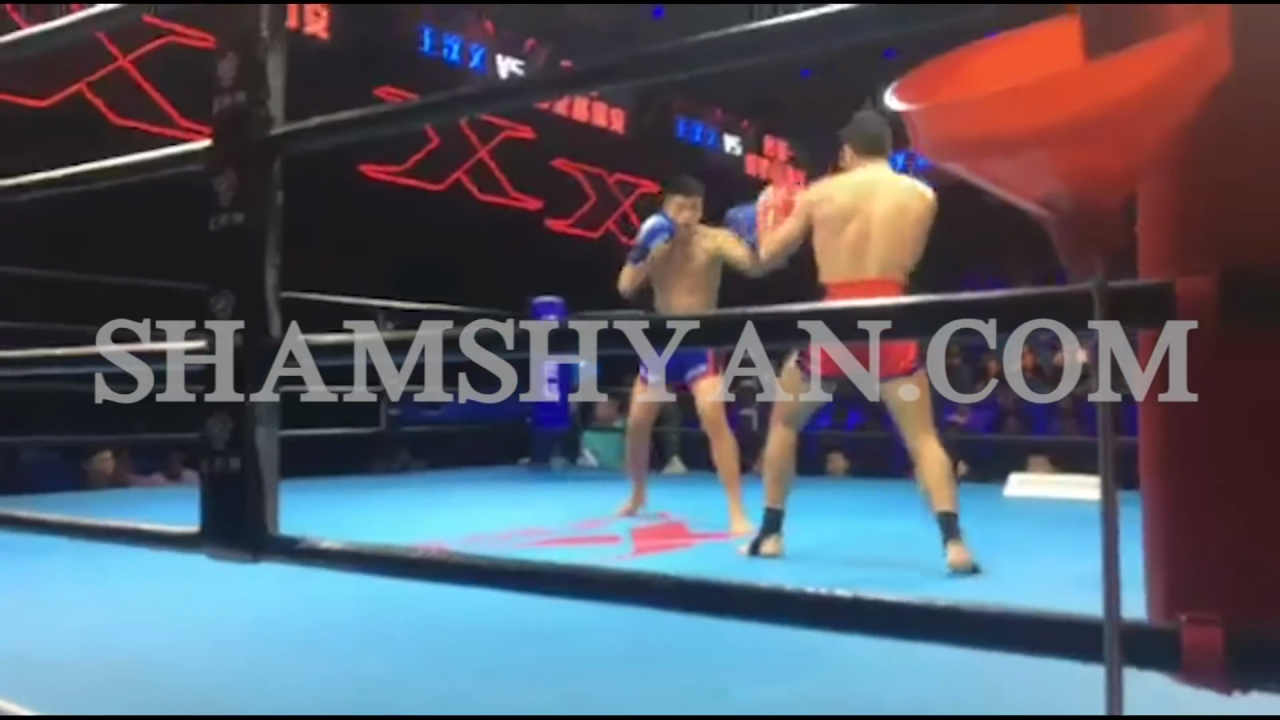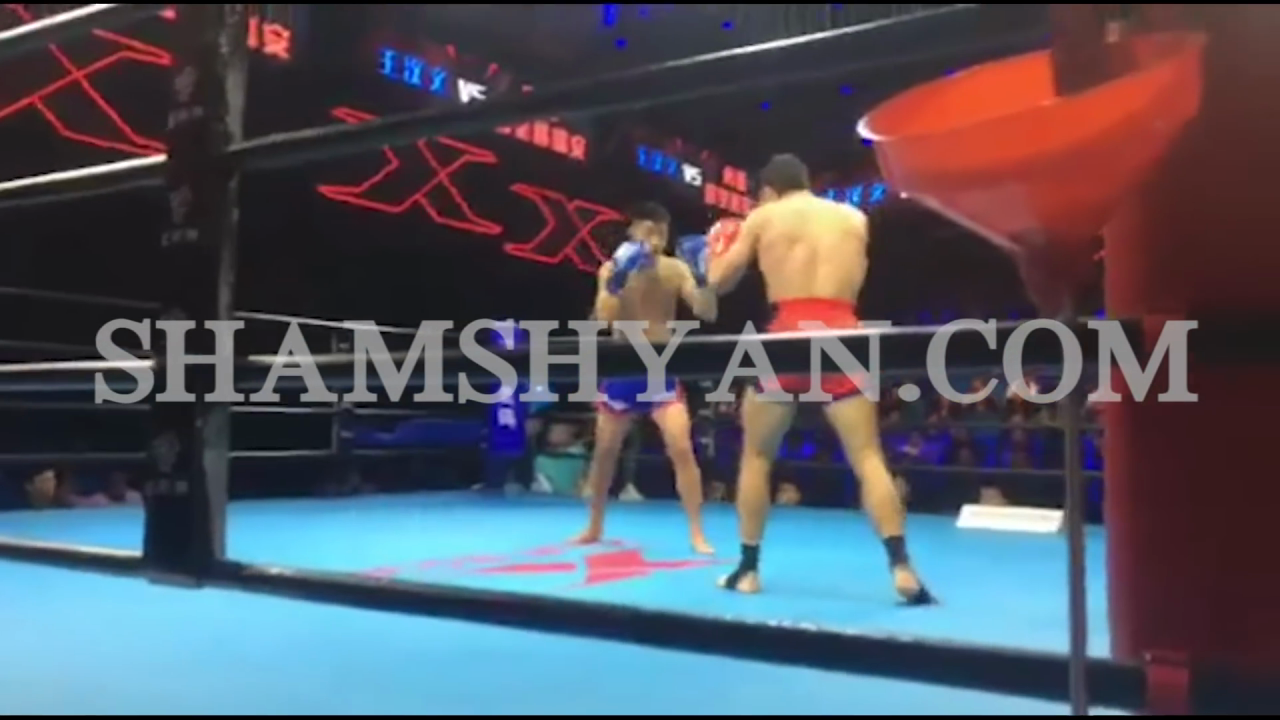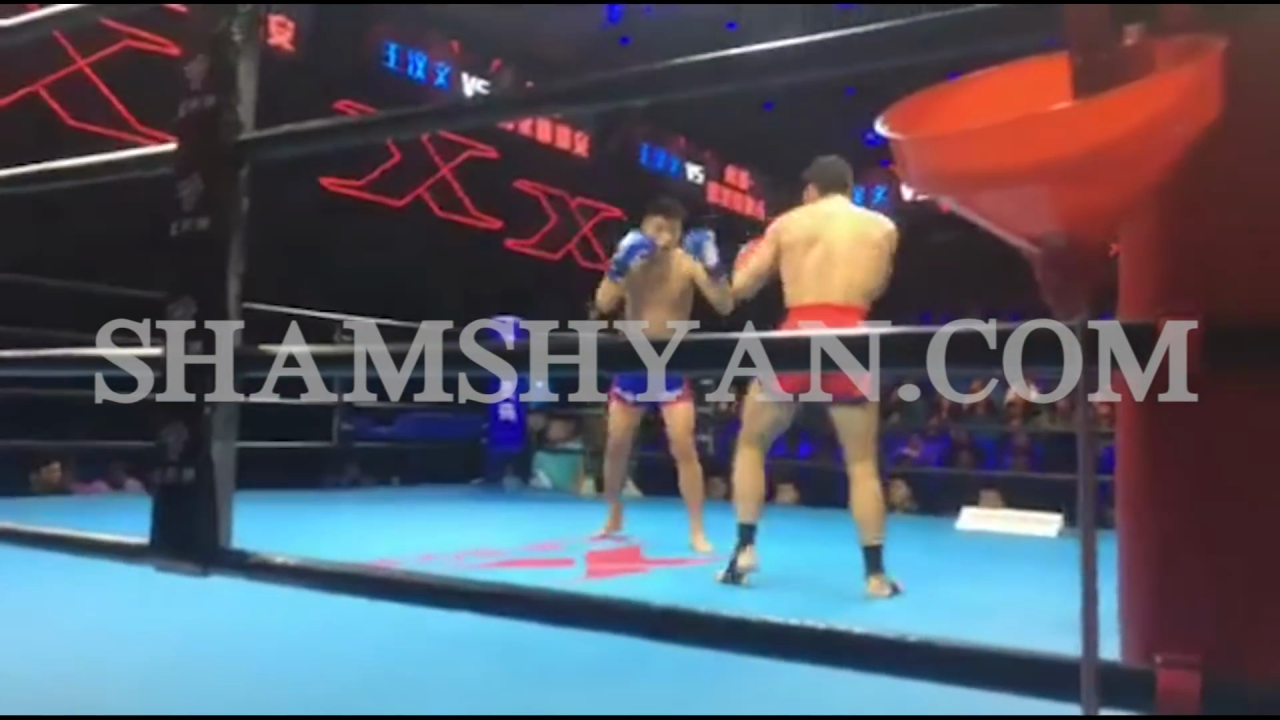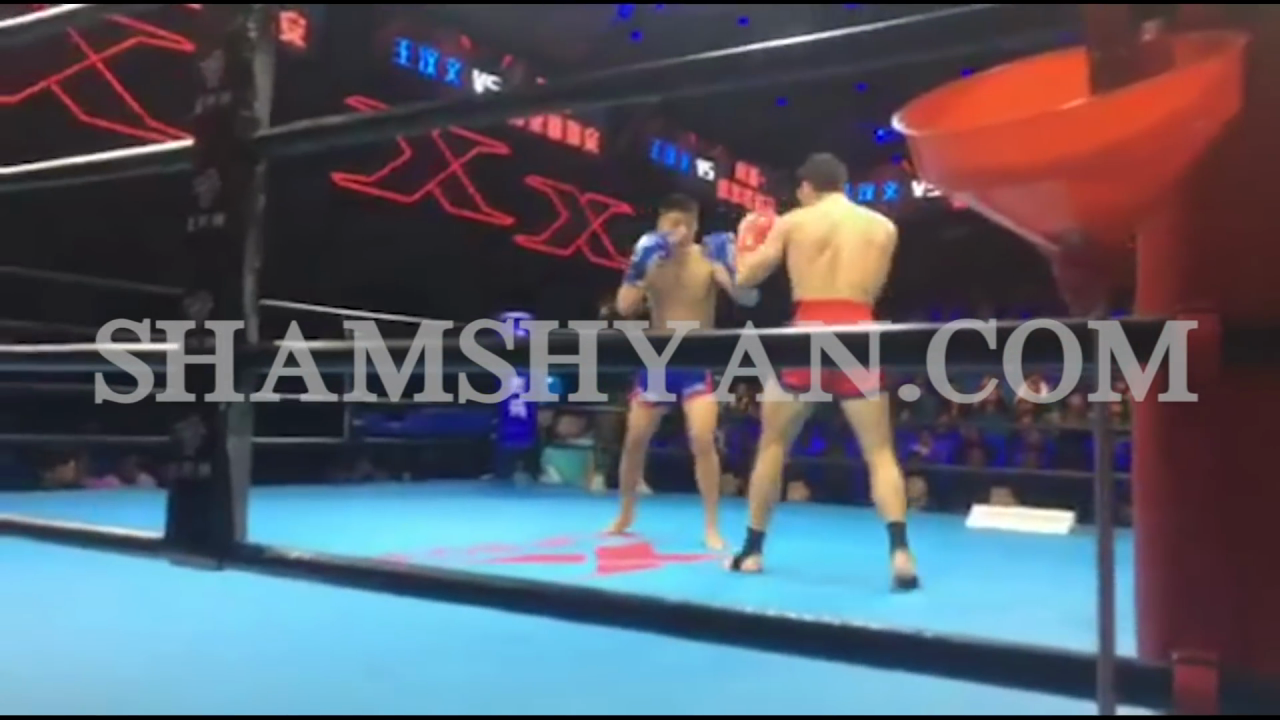
dt=0.4s
person 1, frame 1
left shoulder: (819, 195)
right shoulder: (922, 197)
left elbow: (769, 257)
left wrist: (768, 222)
left knee: (784, 423)
right knee: (922, 438)
left ankle: (770, 534)
right ankle: (954, 543)
person 1, frame 2
left shoulder: (760, 220)
right shoulder: (855, 219)
left elbow: (718, 282)
left wrist: (718, 252)
left hip: (785, 338)
right hip: (840, 336)
left knee: (756, 456)
right knee: (868, 461)
left ankle: (748, 568)
right ankle: (903, 569)
person 1, frame 3
left shoulder: (786, 224)
right shoulder: (883, 228)
left elbow: (741, 288)
left wrist: (749, 260)
left knee: (751, 444)
right knee: (862, 466)
left ankle: (746, 547)
right ankle: (875, 573)
person 1, frame 4
left shoulder: (792, 223)
right shoulder: (883, 227)
left elbow: (747, 277)
left wrist: (748, 241)
left knee: (773, 446)
right knee: (880, 453)
left ankle: (752, 550)
right ankle: (900, 552)
person 2, frame 1
left shoulder: (716, 240)
right shoulder: (652, 238)
left elbow: (753, 266)
right elbow: (625, 288)
left wrist: (749, 241)
right wrist: (644, 249)
left hip: (700, 345)
left knee: (714, 422)
right knee: (636, 425)
left ankle: (737, 512)
right ankle: (638, 497)
person 2, frame 2
left shoulder: (676, 269)
right shoulder: (613, 267)
left elbow: (708, 314)
right elbow: (602, 316)
left wrist: (704, 278)
right wrist: (618, 279)
right hip: (622, 372)
left knee: (681, 450)
right knee: (604, 451)
left ankle: (697, 534)
right ankle: (594, 527)
person 2, frame 3
left shoulder: (690, 264)
right shoulder: (631, 258)
left elbow: (724, 305)
right elbow: (603, 304)
left wrist: (713, 268)
right wrist: (621, 265)
left hip: (671, 367)
left knee: (683, 448)
right knee: (616, 445)
left ankle: (698, 531)
right ankle: (614, 520)
person 2, frame 4
left shoulder: (710, 260)
right shoulder: (652, 256)
left elbow: (748, 298)
right elbow: (624, 308)
left wrist: (732, 264)
right wrist: (636, 269)
left hip: (696, 365)
left knee: (702, 441)
right knee: (634, 441)
left ankle: (712, 528)
right ankle: (625, 516)
